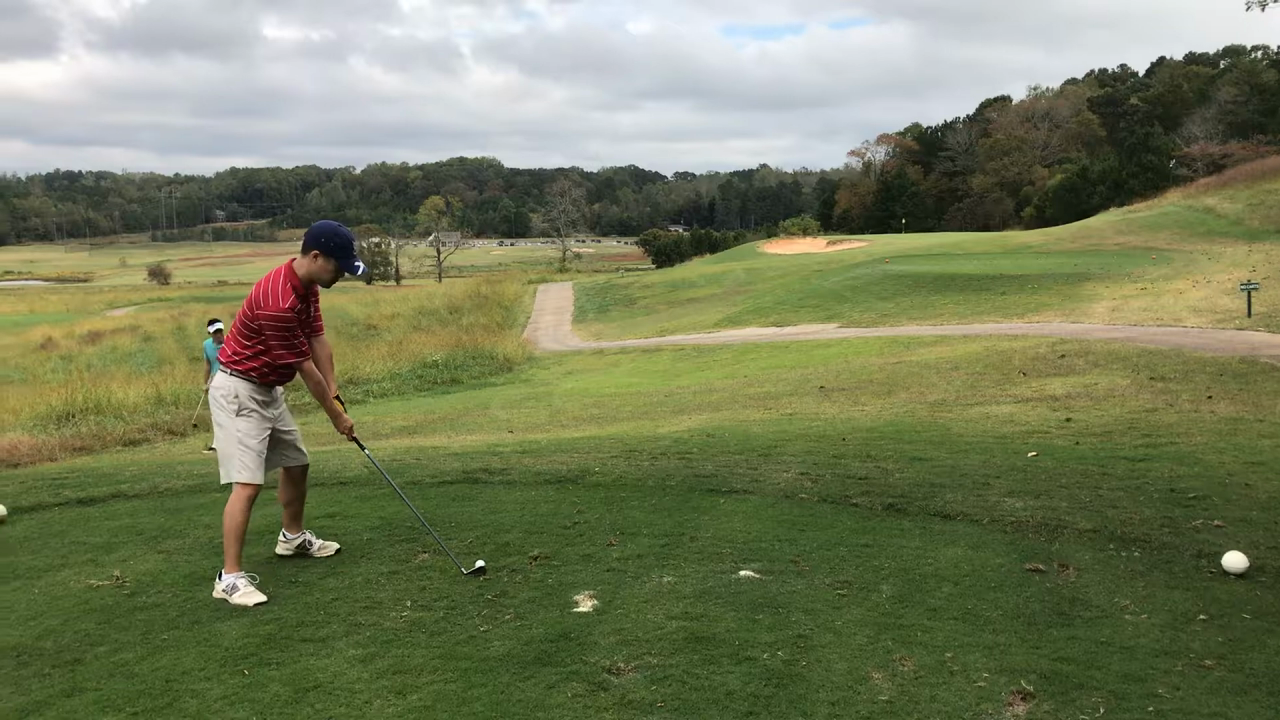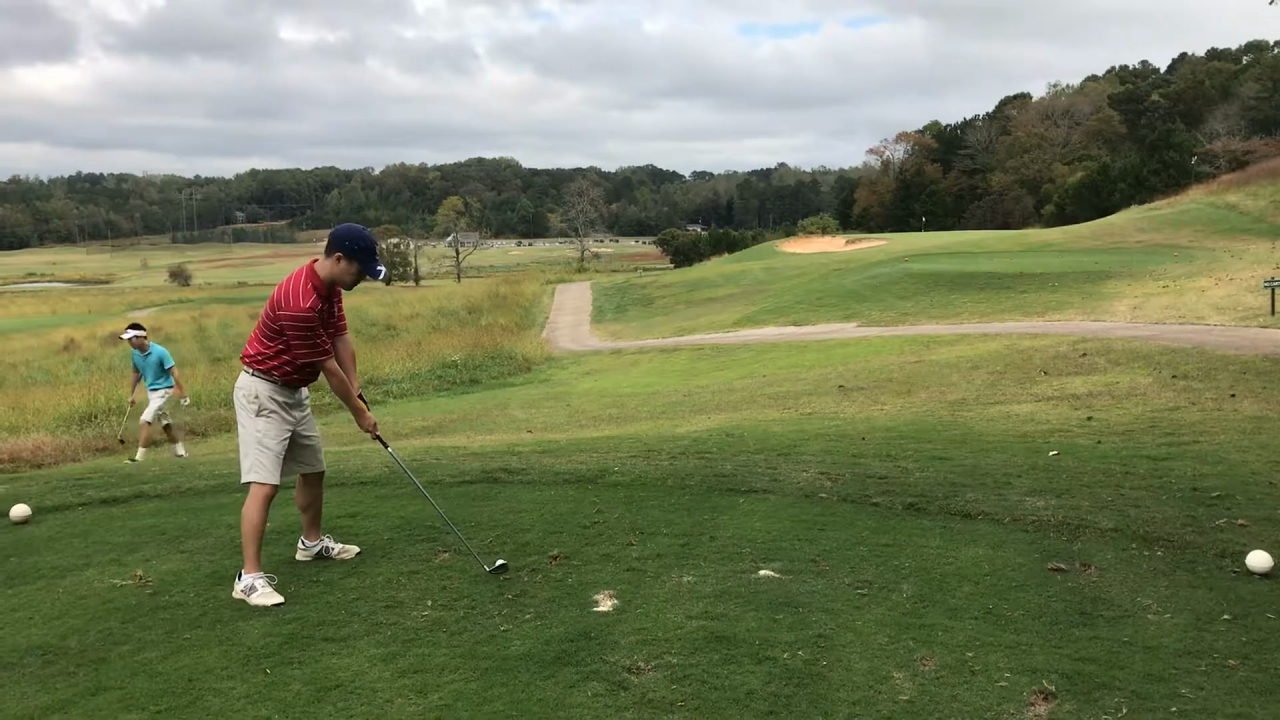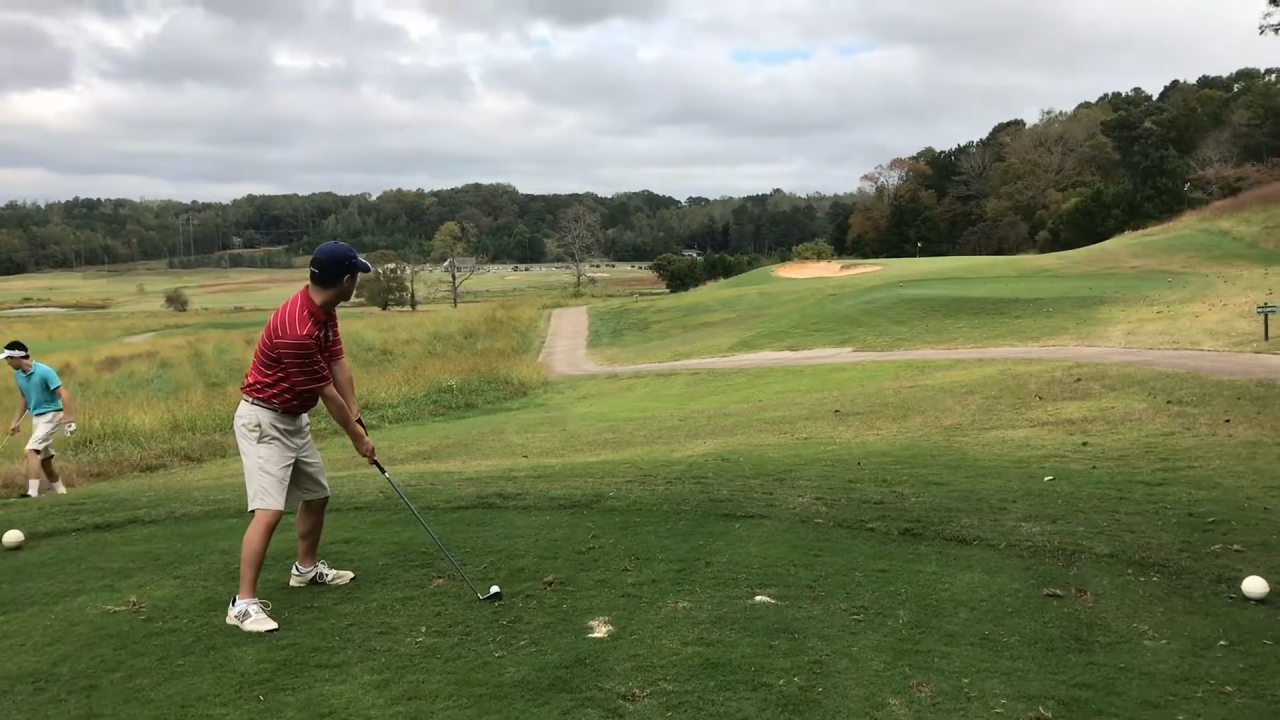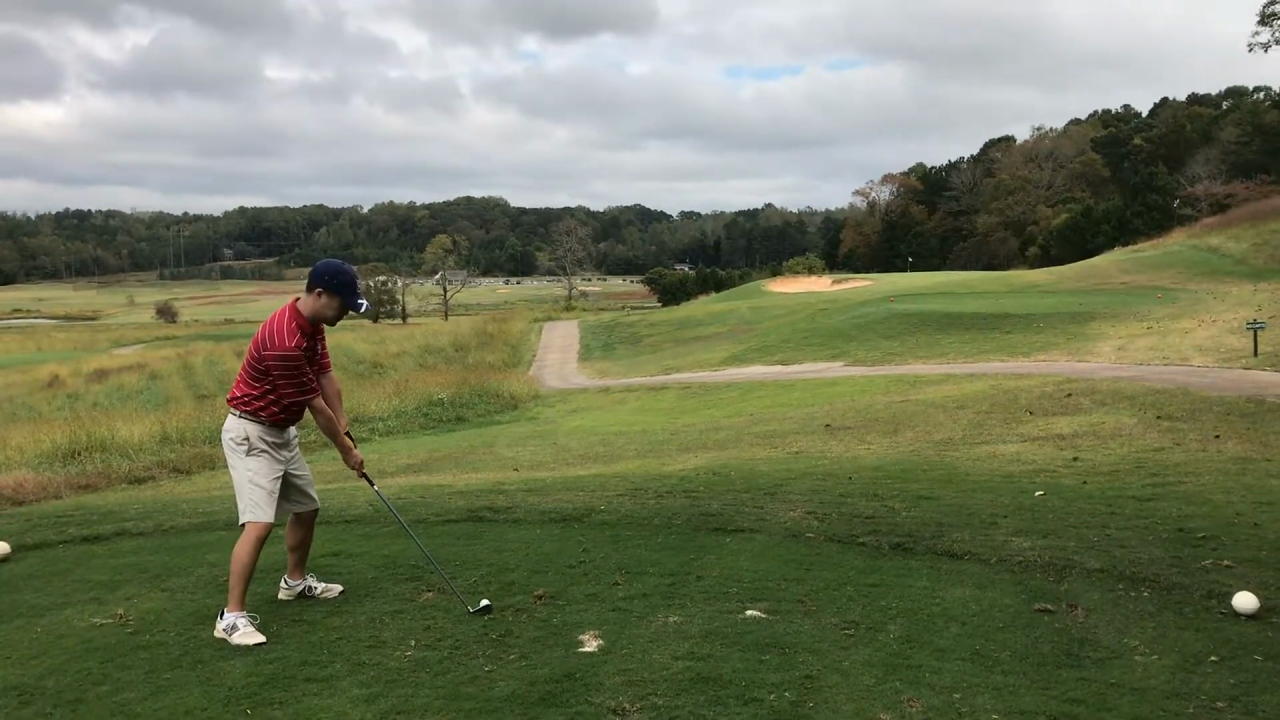
dt=1s
person 1, frame 1
left shoulder: (307, 285)
right shoulder: (278, 301)
left elbow: (318, 341)
right elbow: (305, 368)
left wrist: (336, 396)
right wrist: (335, 416)
left hip: (267, 389)
right hip: (240, 391)
left knee: (296, 465)
right knee: (247, 484)
left ankle: (293, 536)
right ankle: (230, 576)
person 1, frame 2
left shoulder: (329, 286)
right shoulder: (299, 302)
left elbow: (341, 341)
right elbow: (328, 367)
left wrist: (358, 394)
right wrist: (359, 413)
left hip: (294, 390)
right hip: (264, 392)
left knee: (312, 469)
right knee: (264, 484)
left ankle: (312, 542)
right ankle: (249, 577)
person 1, frame 3
left shoulder: (324, 311)
right shoulder: (296, 330)
left elbow: (339, 366)
right elbow: (327, 393)
left wrist: (358, 418)
right wrist: (357, 437)
left hip: (293, 419)
right hip: (264, 421)
left knee: (316, 494)
right knee: (269, 510)
left ankle: (306, 568)
right ankle: (243, 602)
person 1, frame 4
left shoulder: (312, 324)
right shoulder: (284, 341)
left elbow: (326, 378)
right elbow: (316, 406)
left wrist: (346, 430)
right wrist: (346, 450)
left hip: (281, 431)
right hip: (252, 433)
left knee: (306, 507)
right knee: (259, 523)
left ankle: (295, 580)
right ankle: (232, 615)
